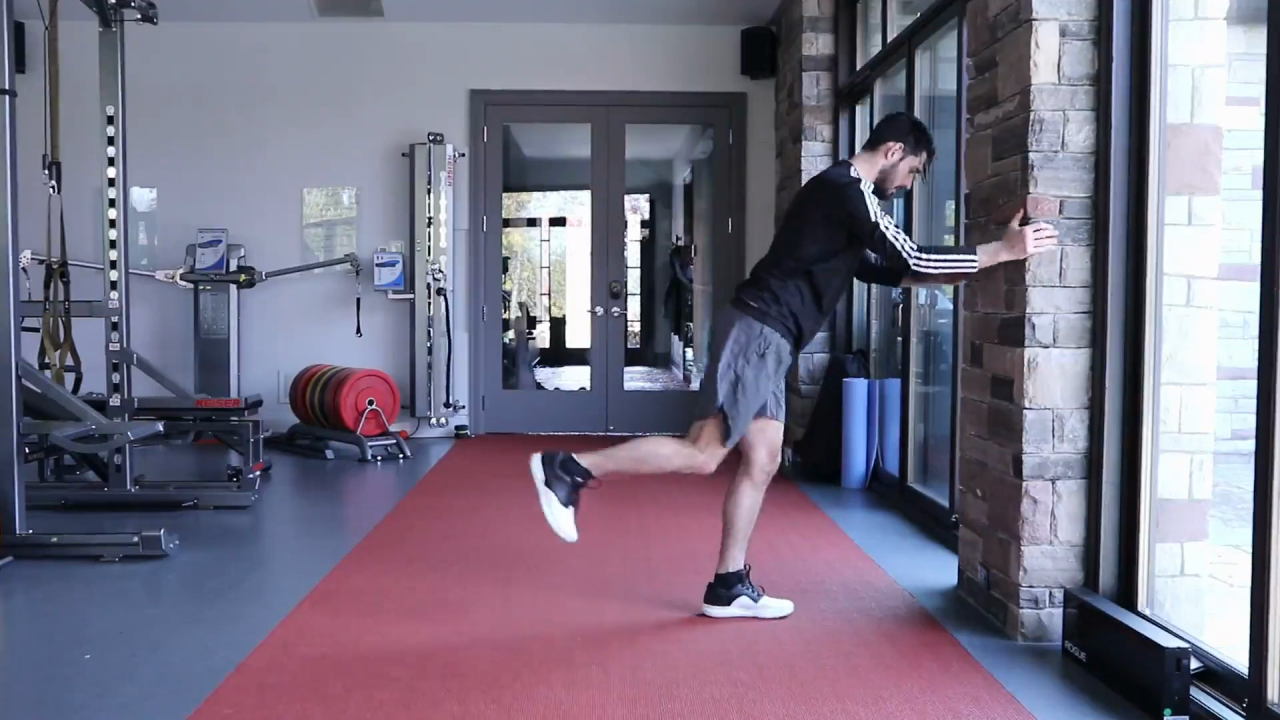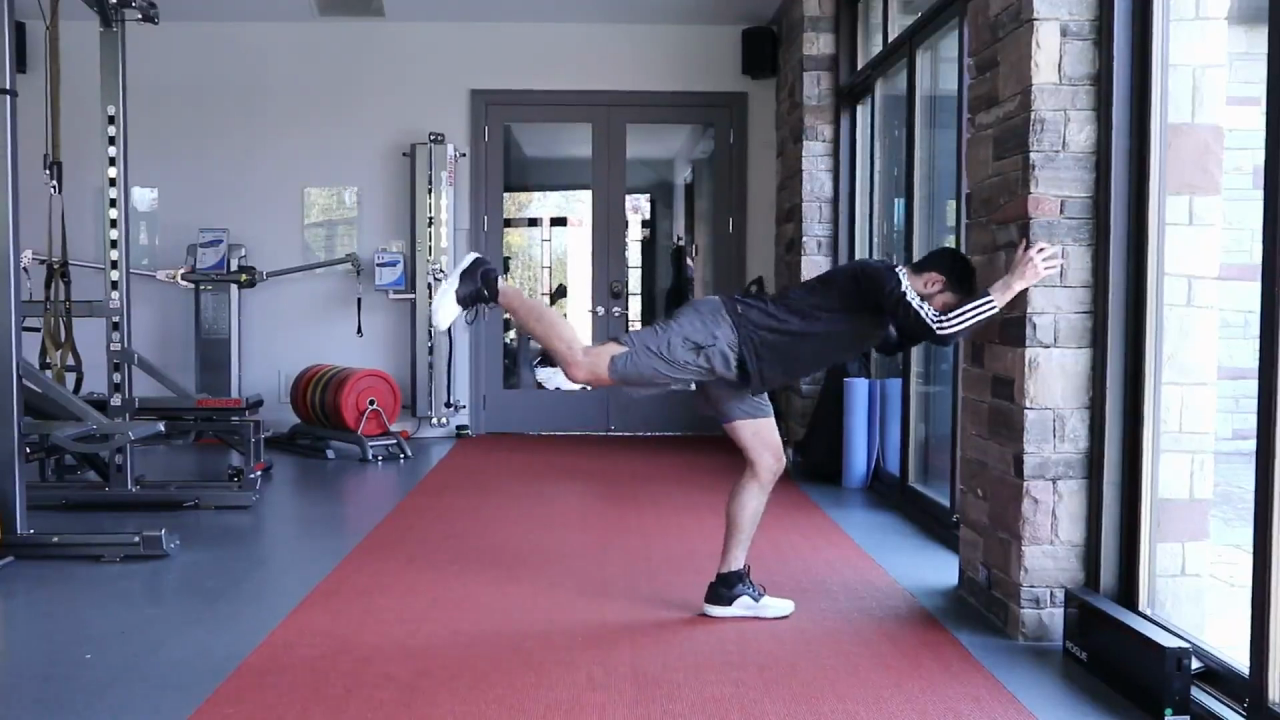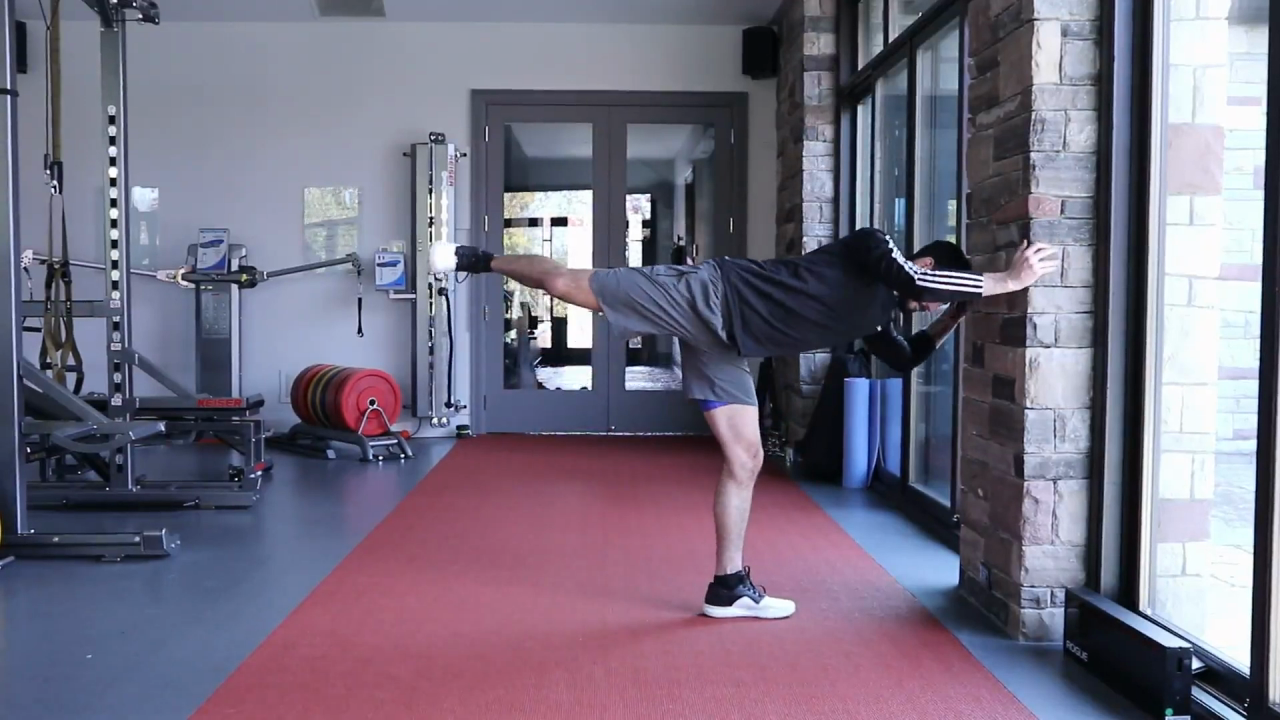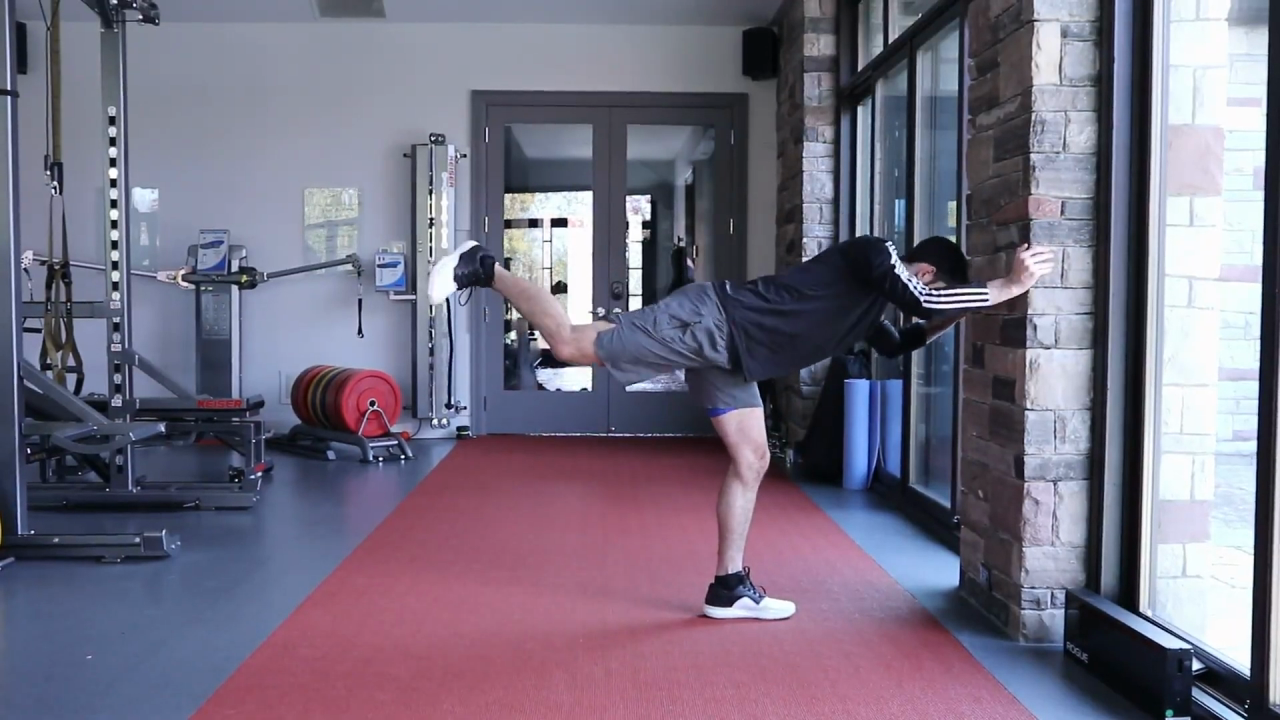
dt=0.7s
person 1, frame 1
left shoulder: (847, 191)
right shoulder: (848, 188)
left elbow: (881, 267)
right elbow: (911, 261)
left wrist: (986, 255)
right wrist: (1001, 251)
left hip: (768, 337)
right hip: (757, 333)
left knee: (761, 461)
right knee: (703, 453)
left ankle: (729, 588)
right ankle: (571, 471)
person 1, frame 2
left shoulder: (883, 307)
right shoulder: (884, 278)
left elbow: (907, 338)
right elbow: (940, 330)
right wrist: (1014, 283)
left hip: (732, 363)
right hip: (713, 337)
left knee: (767, 463)
right knee: (583, 365)
left ankle: (729, 586)
right ankle: (487, 284)
person 1, frame 3
left shoulder: (876, 308)
right shoulder: (873, 247)
left elbow: (907, 357)
right elbow: (923, 280)
left wrist: (956, 316)
right wrist: (1008, 280)
left hip: (724, 342)
right hip: (705, 297)
left knee: (745, 461)
right knee: (566, 282)
left ankle: (729, 587)
right ankle: (481, 260)
person 1, frame 4
left shoulder: (873, 302)
right shoulder: (874, 253)
left elbow: (899, 343)
right elbow: (924, 302)
left wrist: (950, 316)
right wrist: (1008, 286)
left hip: (725, 354)
right hip: (706, 323)
left knee: (752, 460)
right knee: (570, 344)
left ankle: (729, 586)
right ankle: (483, 269)
